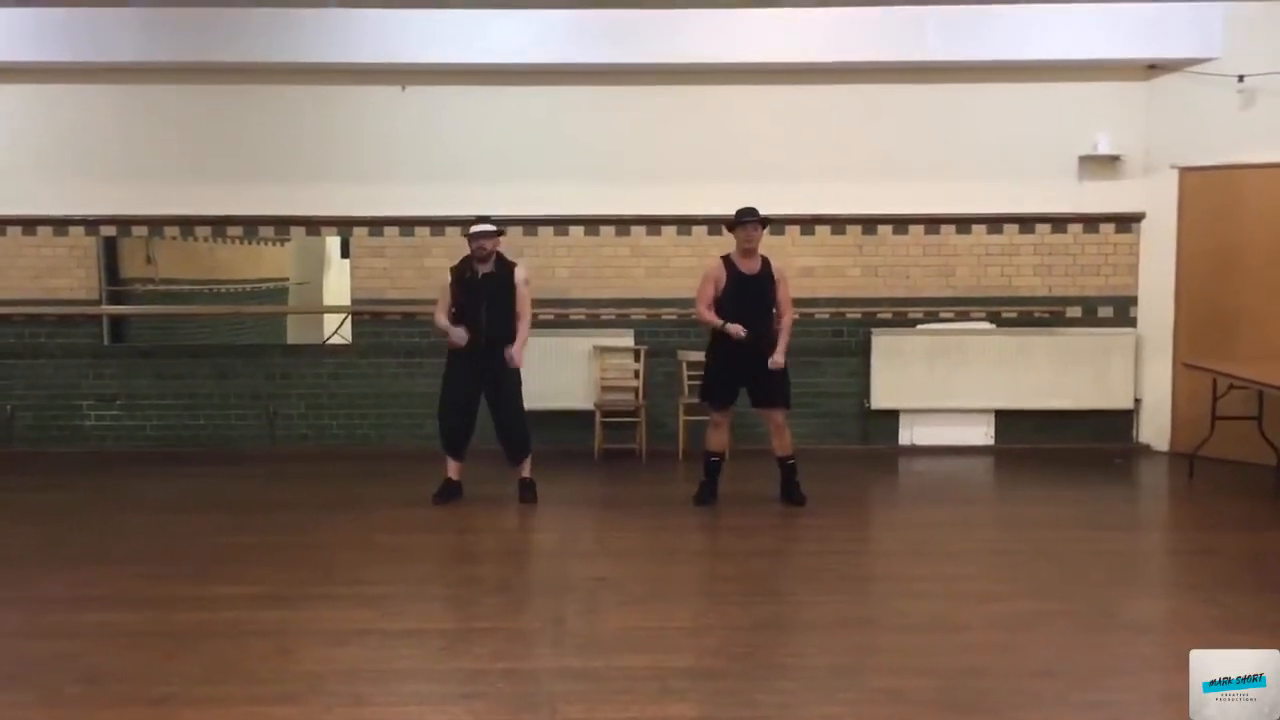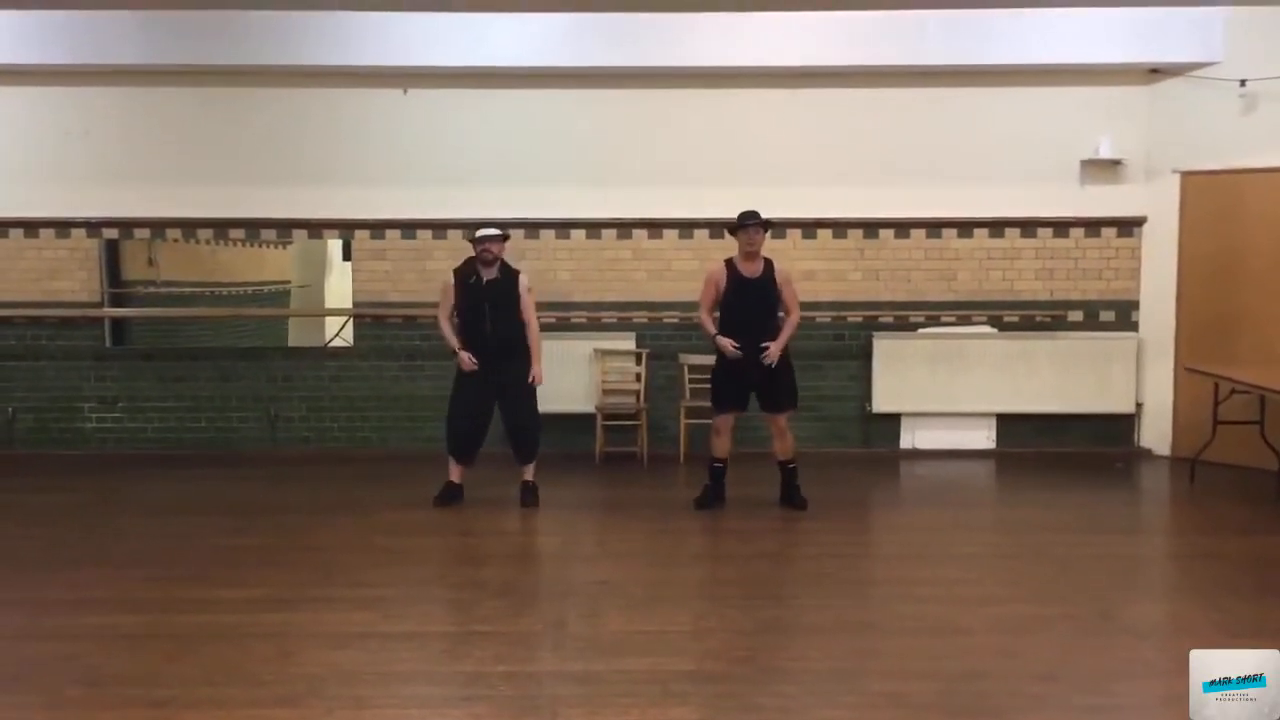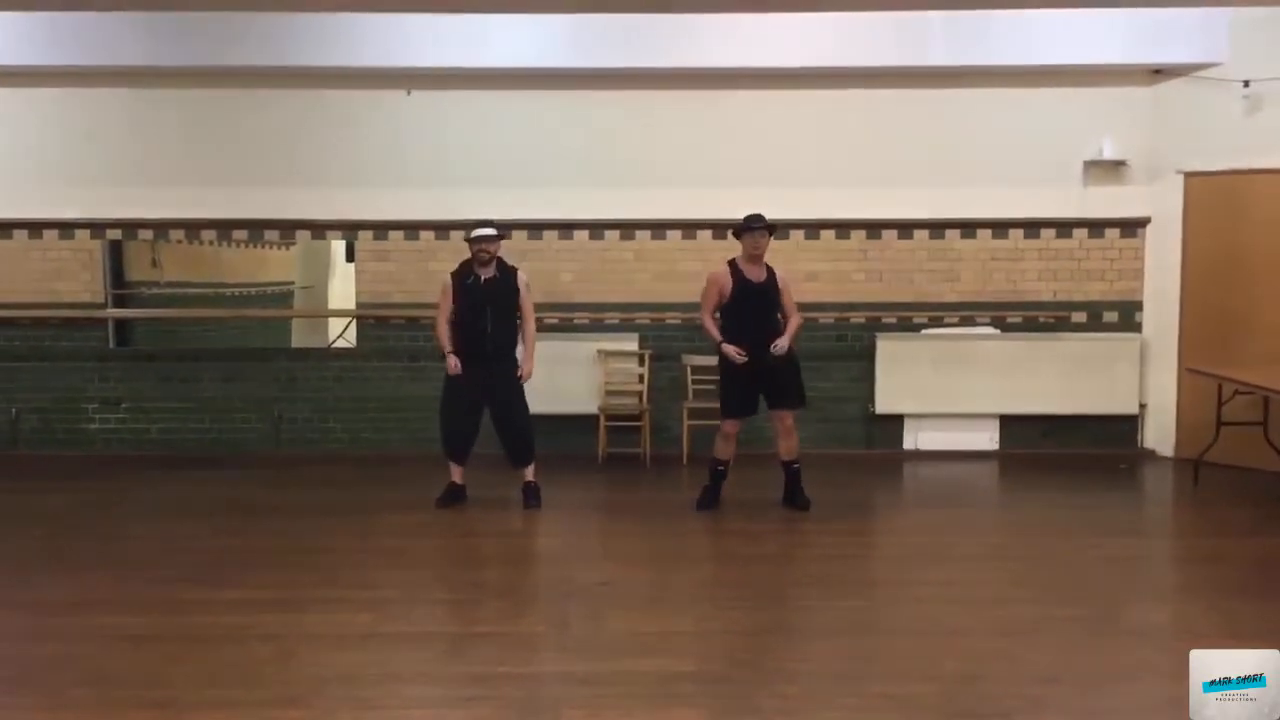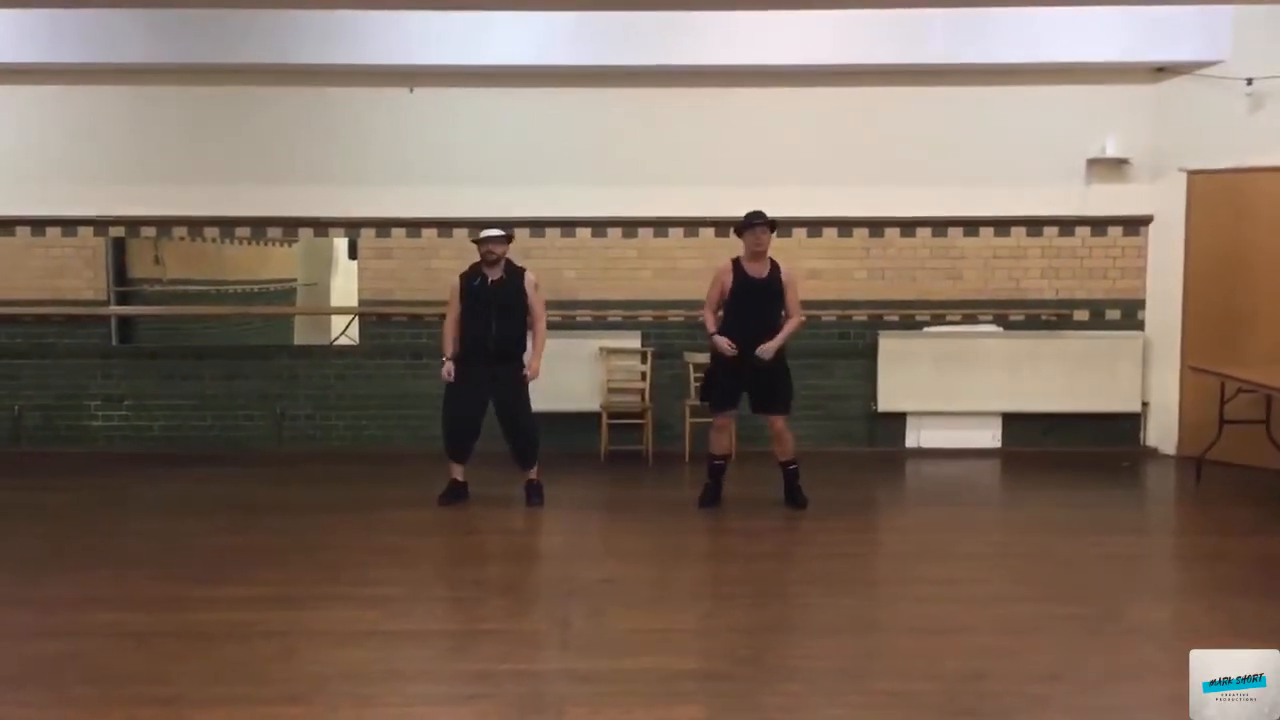
dt=0.5s
person 1, frame 1
left shoulder: (773, 271)
right shoulder: (718, 269)
left elbow: (786, 312)
right elbow: (701, 309)
left wrist: (780, 350)
right wrist: (724, 326)
left hip: (764, 355)
right hip: (725, 354)
left knee: (777, 419)
right knee: (718, 418)
left ankle: (790, 484)
right ankle: (709, 483)
person 1, frame 2
left shoulder: (777, 272)
right shoulder: (720, 272)
left elbow: (793, 312)
right elbow: (704, 311)
left wrist: (779, 343)
right wrist: (717, 337)
left hip: (770, 358)
right hip: (732, 357)
left knee: (780, 423)
right knee: (722, 423)
left ankle: (790, 488)
right ankle: (715, 488)
person 1, frame 3
left shoulder: (776, 277)
right shoulder: (723, 274)
left elbow: (792, 315)
right elbow: (706, 314)
left wrist: (786, 338)
right wrist: (722, 344)
left hip: (776, 358)
right hip: (738, 361)
left knee: (786, 422)
right knee: (729, 427)
left ankle: (793, 489)
right ankle: (713, 488)
person 1, frame 4
left shoulder: (782, 275)
right shoulder: (727, 271)
left elbow: (795, 316)
right elbow: (709, 309)
left wrist: (776, 343)
right wrist: (714, 335)
left hip: (768, 358)
right hip: (729, 356)
left knee: (778, 424)
right knee: (721, 421)
left ankle: (793, 487)
right ankle: (714, 486)
person 2, frame 1
left shoulder: (514, 272)
right shoulder: (455, 274)
left elbow: (525, 313)
right elbow: (439, 313)
left wrist: (518, 346)
right wrist: (450, 329)
left hip: (501, 359)
right hip: (462, 359)
left knee: (512, 419)
right knee: (453, 418)
left ankle: (526, 479)
right ankle: (452, 481)
person 2, frame 2
left shoulder: (517, 280)
right shoulder: (457, 279)
left elbow: (530, 322)
right elbow: (444, 317)
left wrist: (536, 363)
right wrist: (459, 350)
left hip: (514, 364)
right hip: (474, 364)
left knee: (524, 423)
right knee: (462, 423)
left ankle: (528, 483)
right ankle: (454, 484)
person 2, frame 3
left shoulder: (515, 278)
right shoulder: (455, 280)
left elbow: (528, 319)
right elbow: (443, 320)
left wrist: (528, 358)
right wrist: (449, 353)
left hip: (504, 365)
right hip: (465, 365)
left knee: (516, 424)
right knee: (456, 424)
left ankle: (530, 484)
right ankle: (456, 485)
person 2, frame 4
left shoulder: (524, 279)
right shoulder: (464, 282)
left elbow: (539, 319)
right elbow: (452, 322)
left wrist: (535, 357)
right wrist: (448, 358)
left hip: (510, 366)
right hip: (469, 365)
left knee: (520, 423)
right knee: (457, 422)
left ankle: (532, 481)
right ankle: (457, 483)
